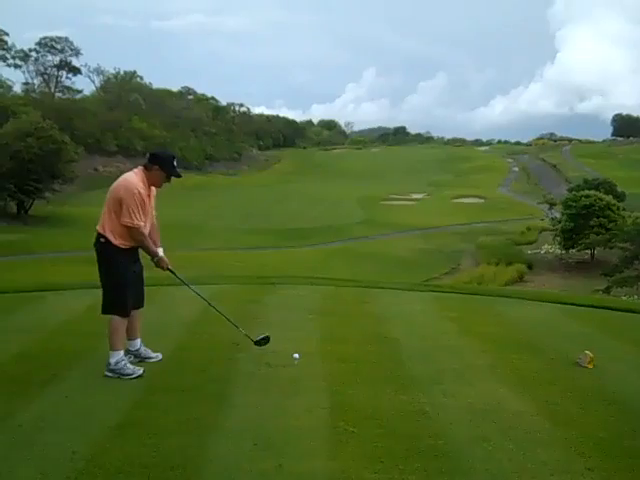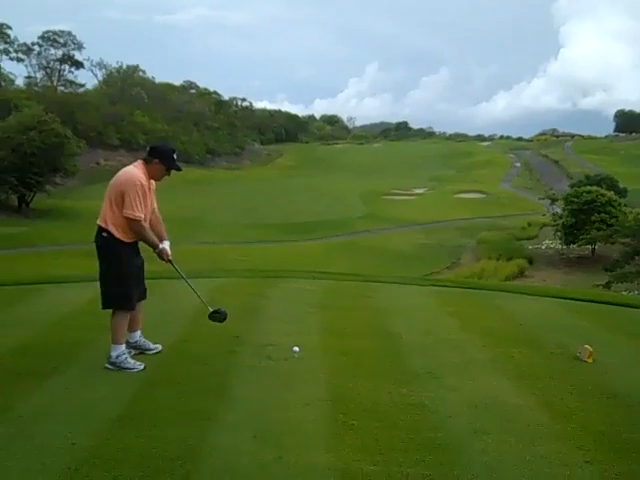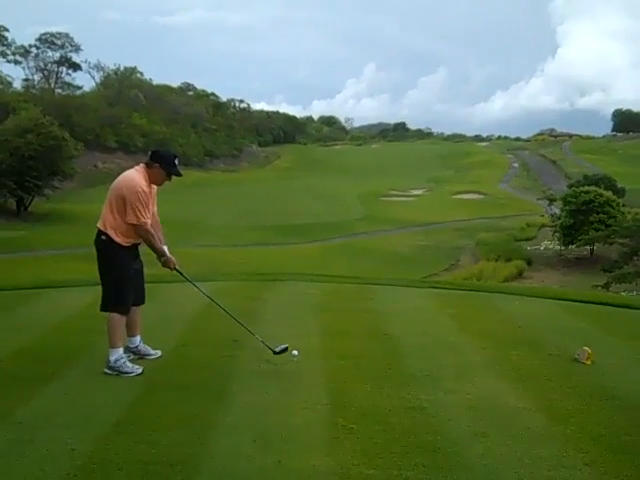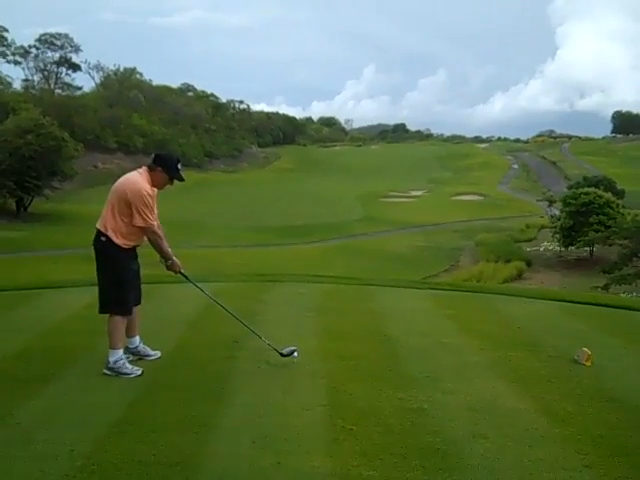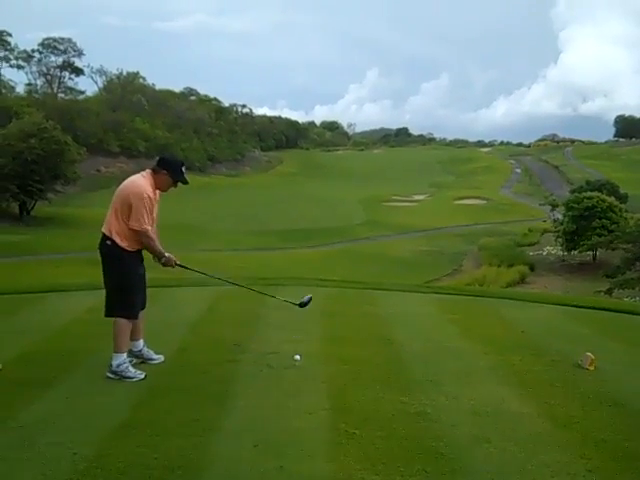
dt=0.4s
person 1, frame 1
left shoulder: (148, 185)
right shoulder: (133, 187)
left elbow: (150, 221)
right elbow: (136, 231)
left wrist: (159, 250)
right wrist: (155, 256)
left hip: (127, 247)
right hip: (113, 248)
left knee: (134, 301)
right knee: (120, 306)
left ankle: (135, 348)
right ankle: (115, 362)
person 1, frame 2
left shoulder: (146, 178)
right shoulder: (135, 180)
left elbow: (152, 214)
right elbow: (136, 223)
left wrist: (165, 242)
right wrist: (157, 247)
left hip: (126, 241)
right hip: (114, 242)
left knee: (136, 294)
right knee: (123, 299)
left ankle: (134, 340)
right ankle: (117, 355)
person 1, frame 3
left shoulder: (148, 182)
right shoulder: (136, 185)
left elbow: (153, 218)
right elbow: (143, 229)
left wrist: (164, 248)
right wrist: (162, 255)
left hip: (127, 244)
right hip: (113, 245)
left knee: (135, 298)
right knee: (119, 303)
left ankle: (134, 345)
right ankle: (115, 359)
person 1, frame 4
left shoulder: (146, 182)
right shoulder: (140, 189)
left elbow: (154, 223)
right elbow: (151, 232)
left wrist: (168, 252)
right wrist: (169, 259)
left hip: (123, 245)
right hip: (112, 246)
left knee: (131, 299)
right knee: (119, 304)
left ankle: (133, 346)
right ankle: (114, 360)
person 1, frame 5
left shoulder: (149, 185)
right shoulder: (142, 191)
left elbow: (148, 226)
right elbow: (143, 233)
left wrist: (161, 253)
right wrist: (162, 256)
left hip: (128, 248)
right hip: (118, 250)
left knee: (137, 303)
right knee: (126, 307)
left ankle: (136, 349)
right ankle: (118, 363)
